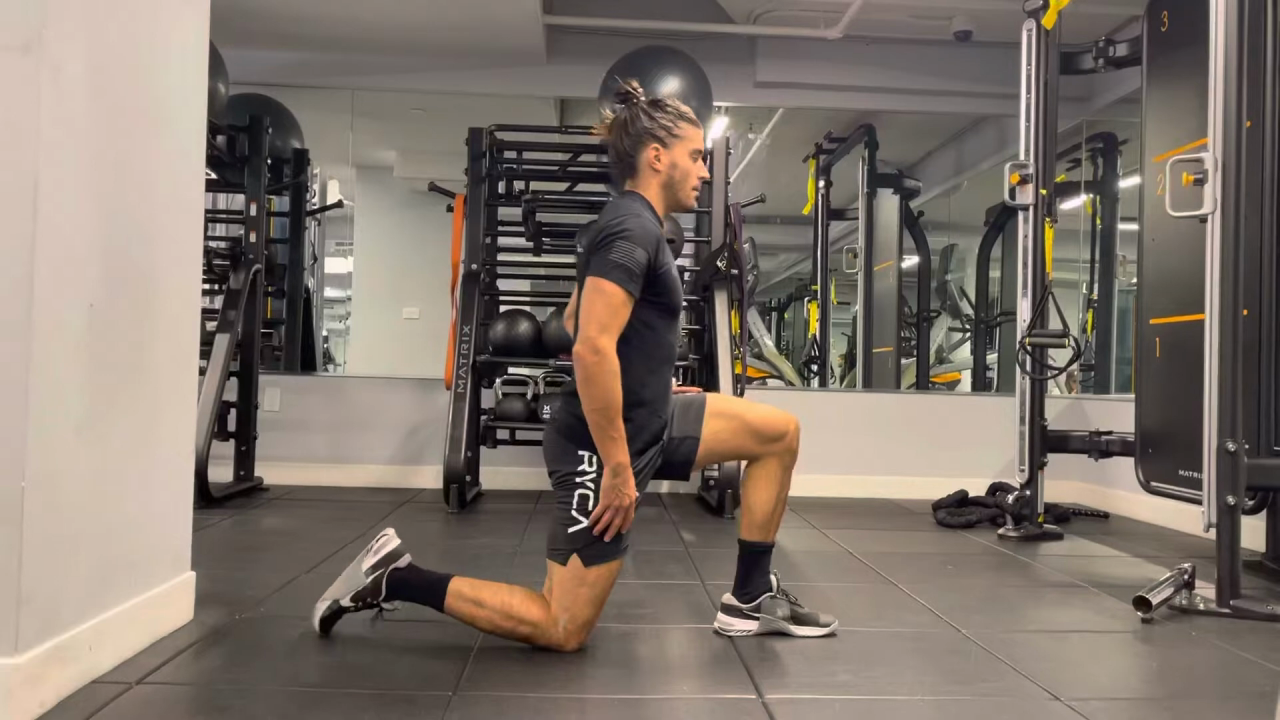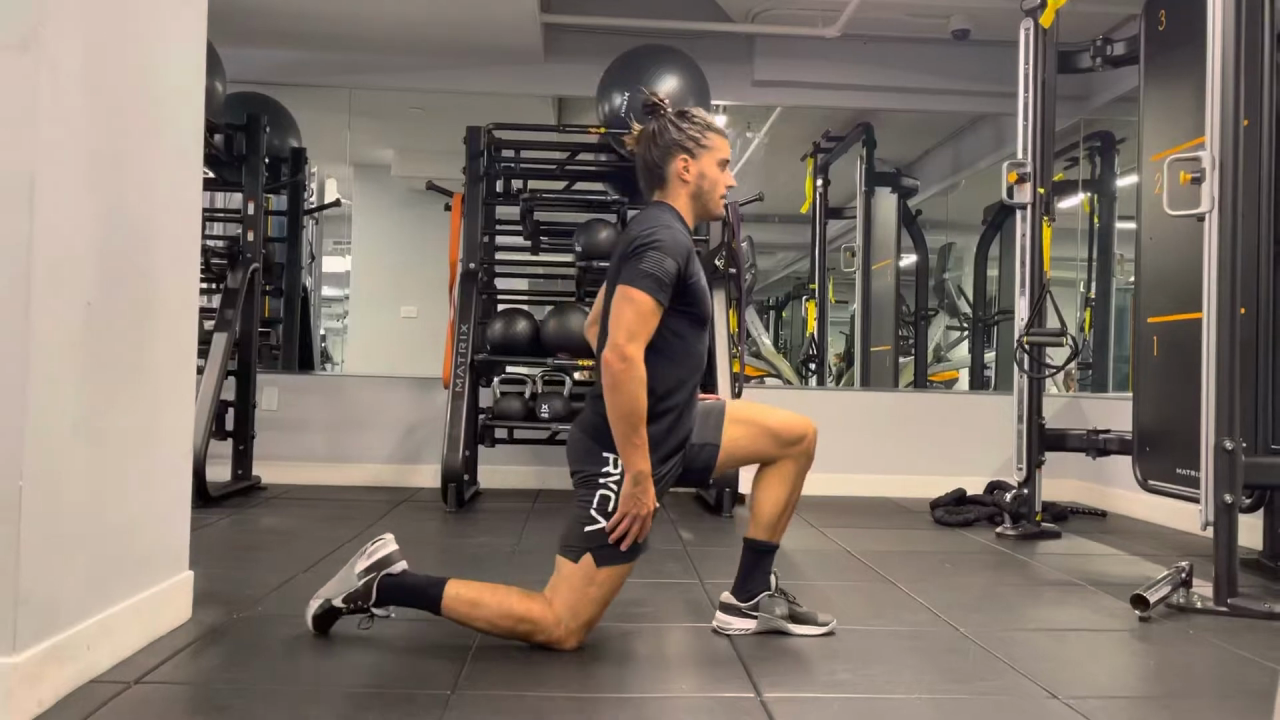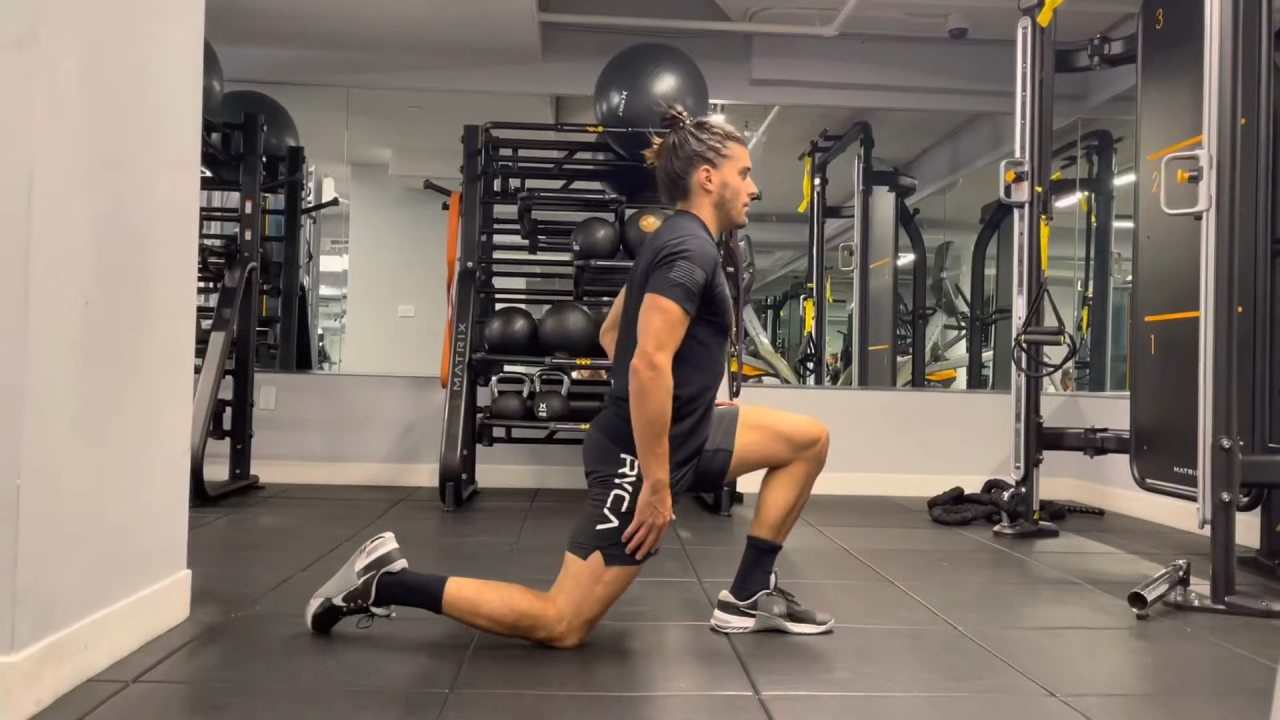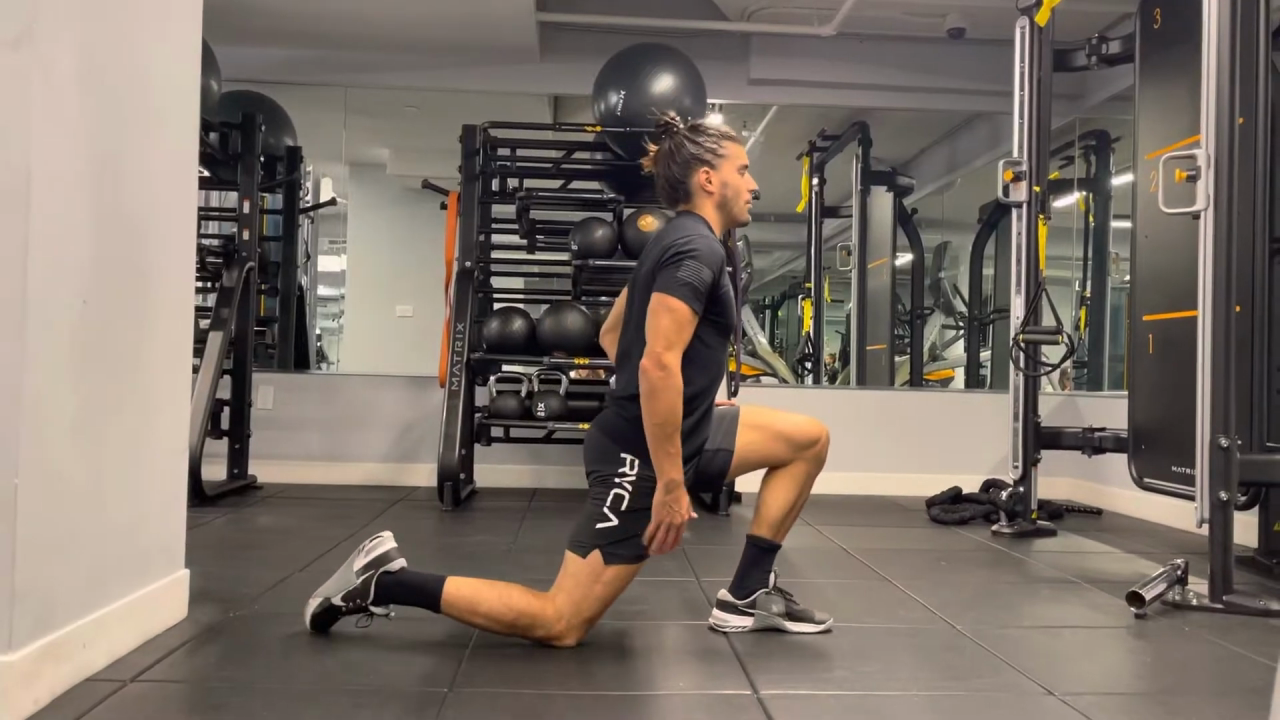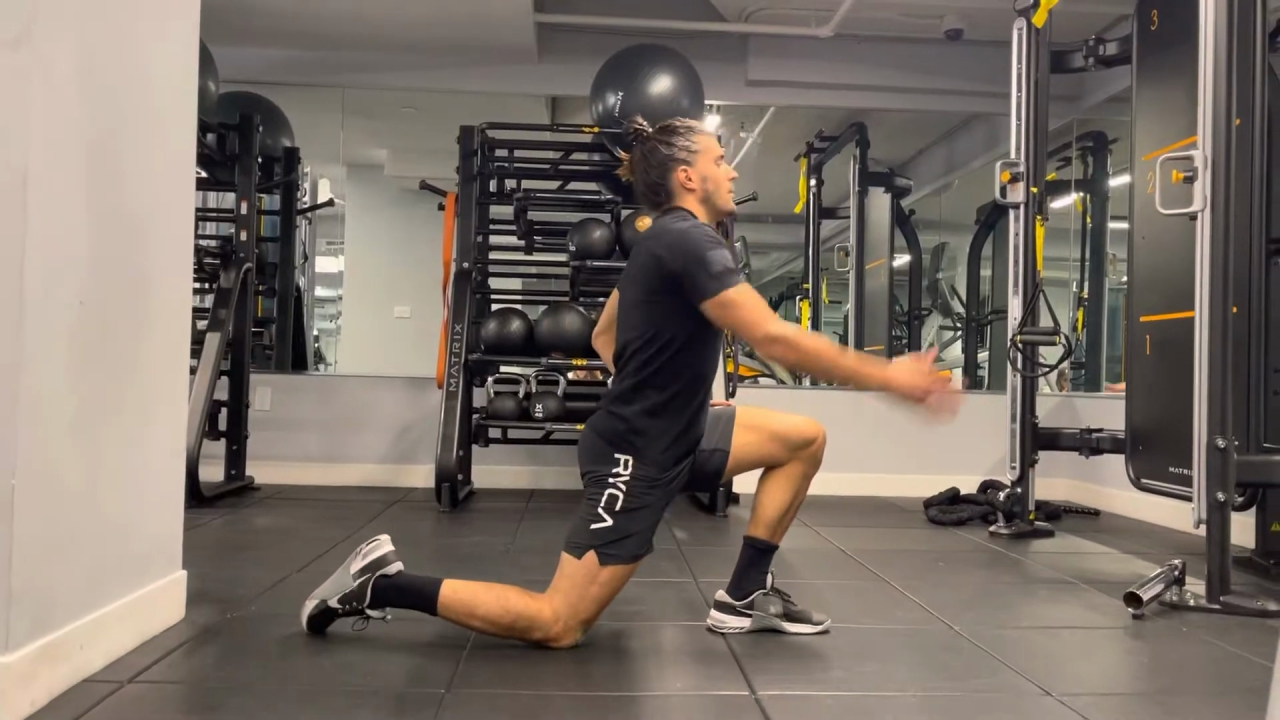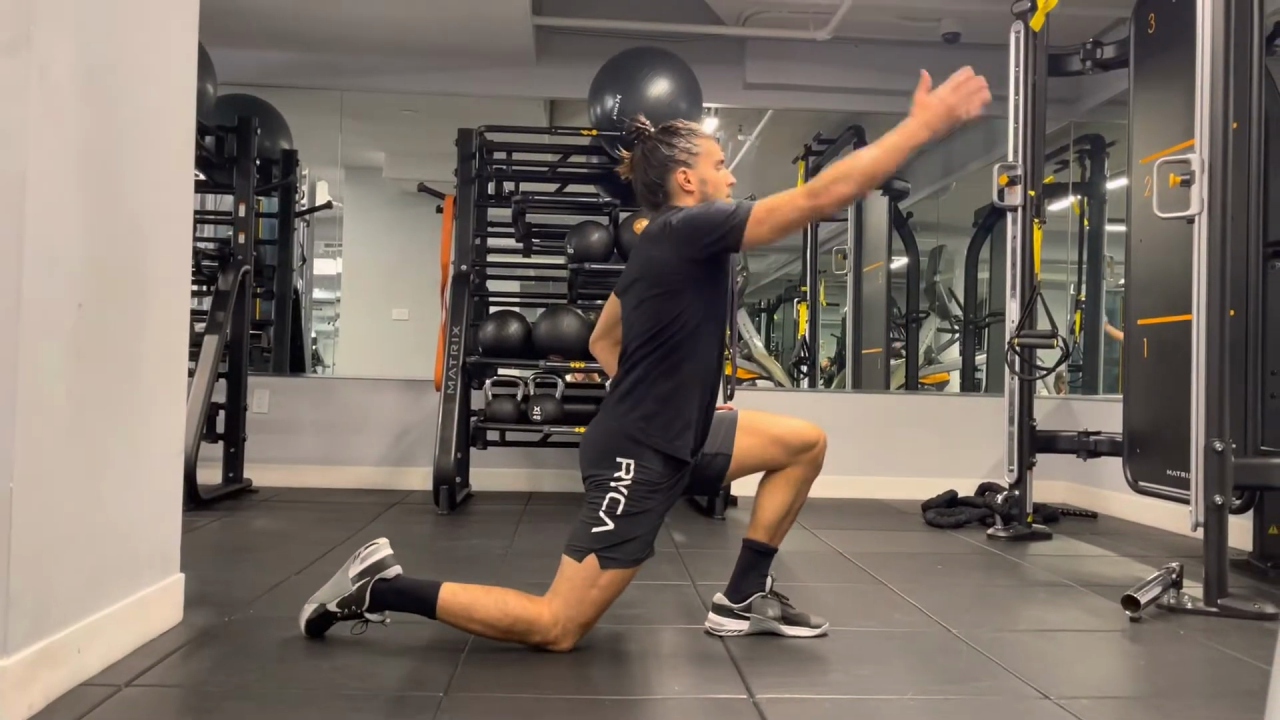
dt=0.3s
person 1, frame 1
left shoulder: (631, 223)
right shoulder: (631, 229)
left elbow: (575, 320)
right elbow: (592, 347)
right wrist: (618, 468)
left hip: (646, 420)
right hip: (603, 440)
left knee: (779, 432)
right knee: (562, 629)
left ankle: (752, 598)
right ankle: (395, 578)
person 1, frame 2
left shoulder: (658, 231)
right shoulder: (662, 239)
left elbow: (596, 328)
right elbow: (621, 355)
right wrist: (637, 474)
left hip: (665, 426)
right hip: (626, 447)
left knee: (796, 436)
right knee: (560, 626)
left ankle: (750, 597)
right ankle: (384, 584)
person 1, frame 3
left shoulder: (676, 240)
right shoulder: (691, 249)
left elbow: (611, 333)
right elbow: (648, 363)
right wrist: (657, 485)
left hip: (676, 433)
right hip: (643, 451)
left knee: (808, 440)
right knee: (561, 623)
left ankle: (750, 595)
right ankle: (386, 583)
person 1, frame 4
left shoulder: (678, 241)
right shoulder: (695, 249)
left elbow: (612, 333)
right elbow: (658, 364)
right wrist: (673, 484)
left hip: (663, 434)
right hip: (642, 454)
left knee: (807, 439)
right knee: (560, 623)
left ankle: (748, 594)
right ankle: (382, 582)
person 1, frame 5
left shoulder: (666, 242)
right shoulder: (688, 242)
left elbow: (603, 335)
right elbow: (774, 337)
right wrist: (884, 375)
left hip: (664, 434)
right hip: (635, 455)
left knee: (803, 438)
right knee: (557, 625)
left ankle: (743, 596)
right ankle: (388, 585)
person 1, frame 6
left shoulder: (662, 245)
right shoulder: (688, 235)
left elbow: (603, 341)
right elbow: (818, 198)
right wrist: (924, 122)
left hip: (669, 440)
right hip: (636, 460)
left knee: (804, 442)
right knee: (557, 625)
left ankle: (741, 600)
right ankle: (381, 587)
